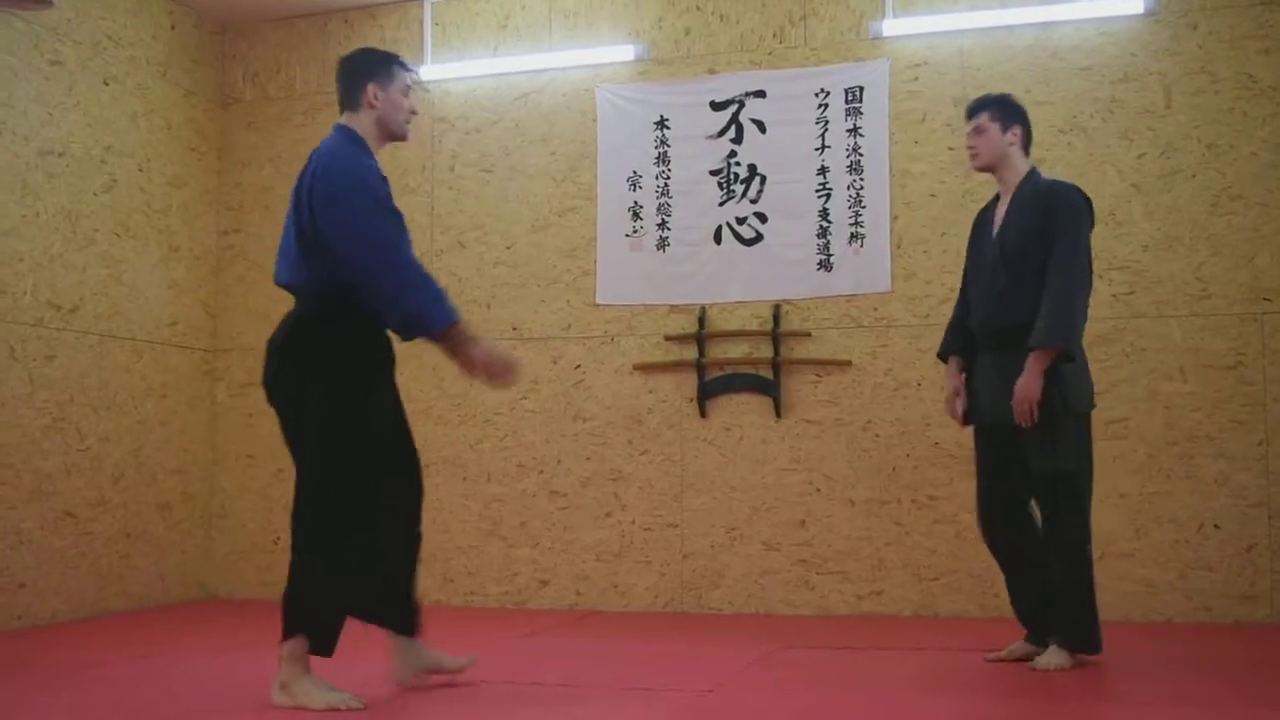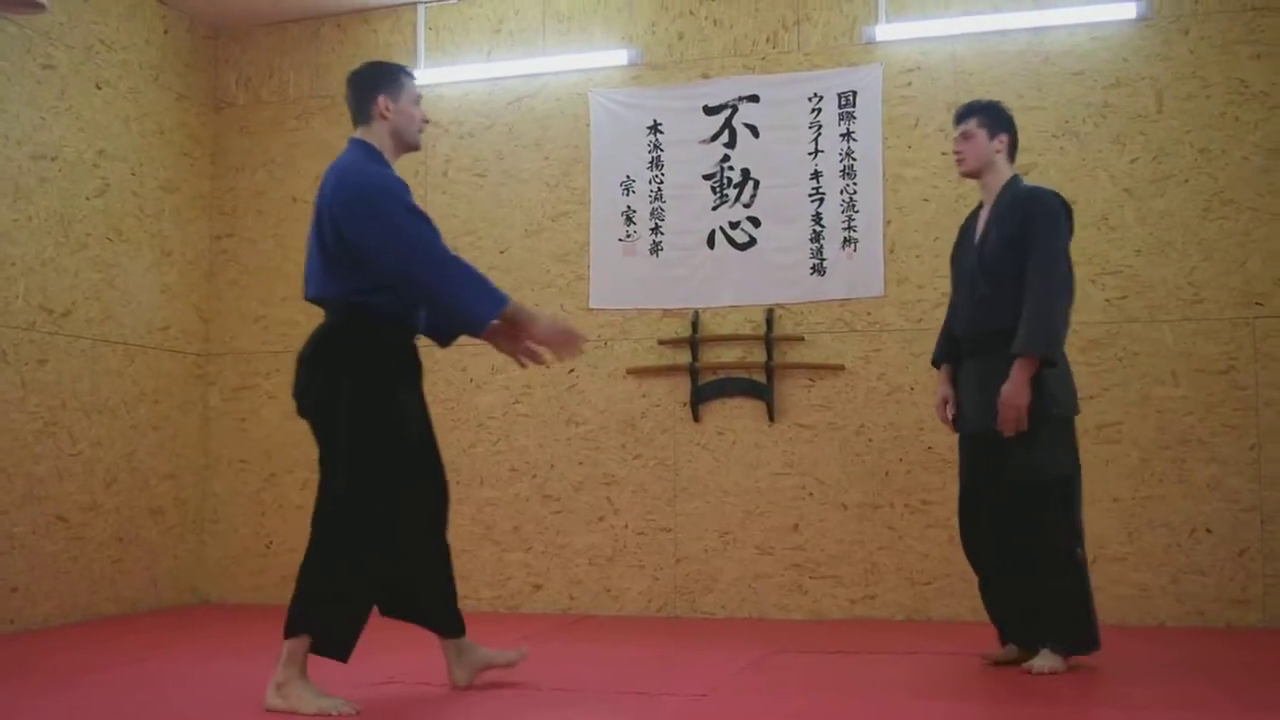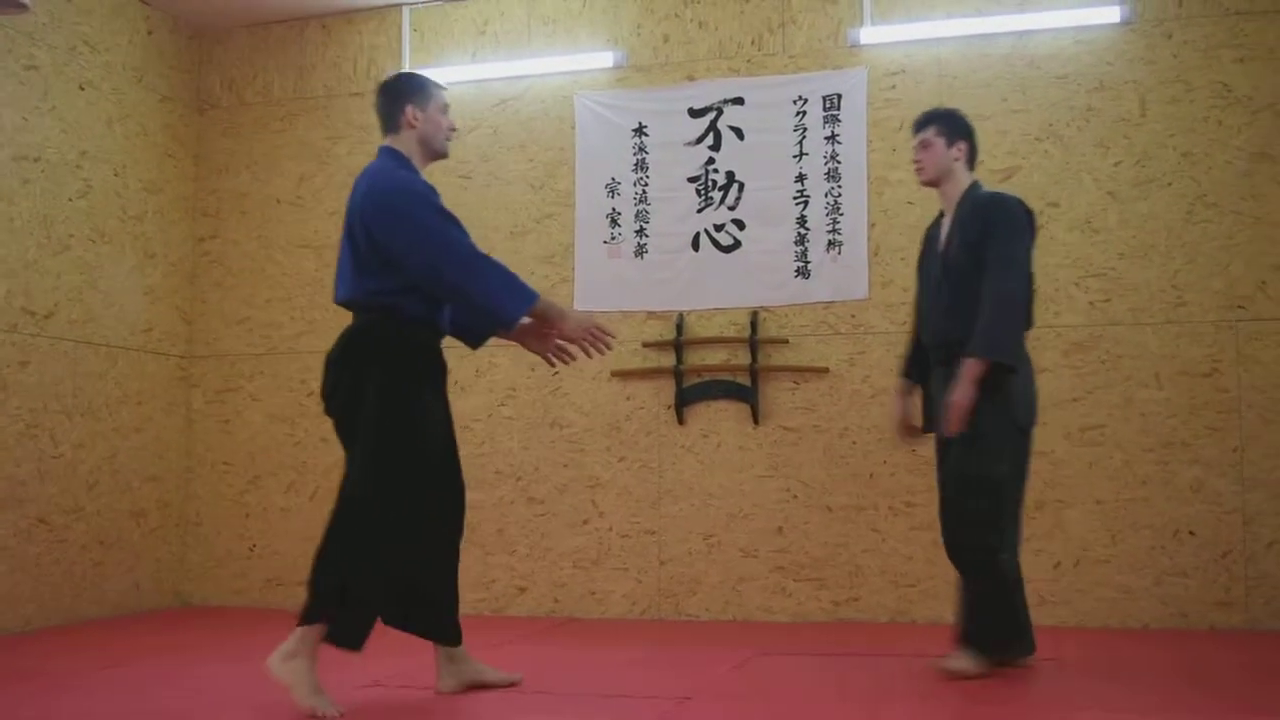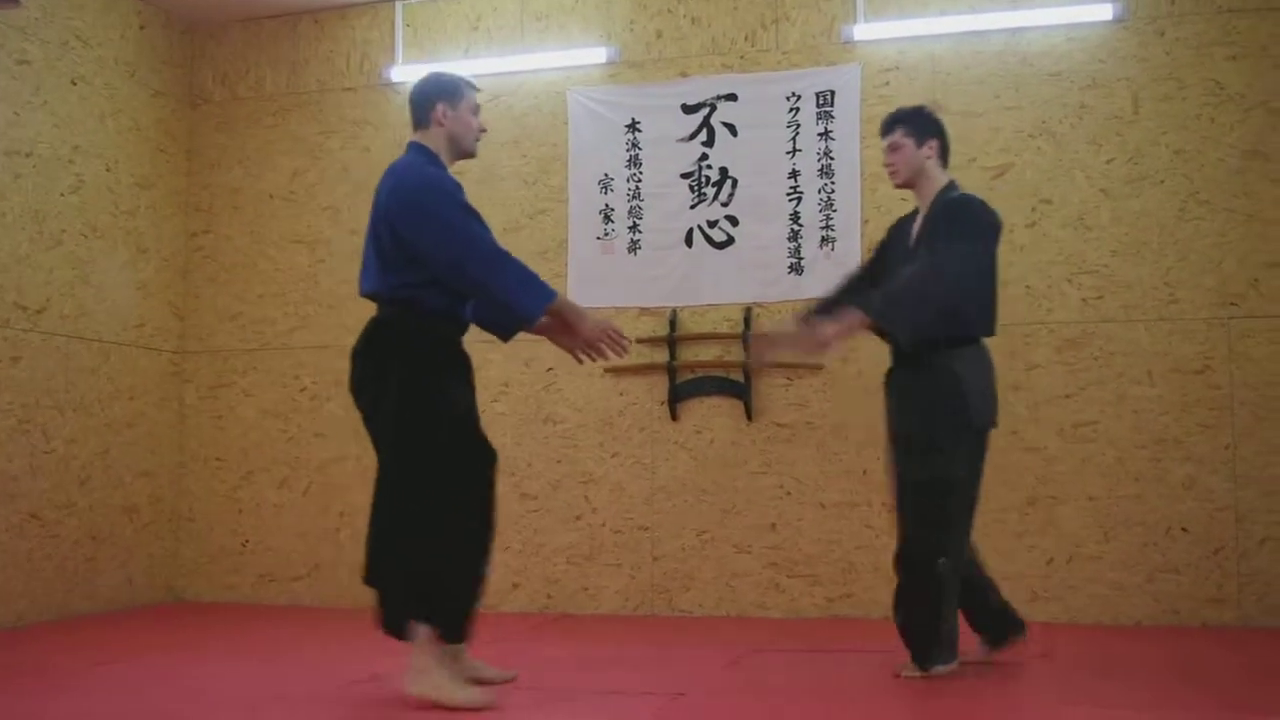
dt=0.2s
person 1, frame 1
left shoulder: (346, 166)
right shoulder: (343, 167)
left elbow: (377, 273)
right elbow: (390, 268)
left wrist: (448, 339)
right wrist: (468, 340)
left hip: (344, 353)
right hip: (327, 357)
left knee: (388, 498)
right knee: (338, 509)
left ankle: (410, 651)
right ankle: (294, 675)
person 1, frame 2
left shoulder: (368, 180)
right shoulder: (362, 181)
left elbow: (412, 280)
right elbow: (432, 266)
left wrist: (488, 330)
right wrist: (527, 317)
left hip: (375, 364)
right hip: (358, 367)
left knee: (416, 504)
right knee: (356, 514)
left ankle: (460, 652)
person 1, frame 3
left shoulder: (394, 185)
right shoulder: (396, 186)
left elbow: (440, 285)
right elbow: (462, 265)
left wrist: (517, 329)
right wrist: (553, 318)
left hip: (403, 363)
right hip: (384, 368)
left knee: (431, 509)
right knee: (383, 507)
left ankle: (451, 660)
right ankle: (299, 649)
person 1, frame 4
left shoulder: (420, 182)
right shoulder: (419, 183)
left elbow: (462, 280)
right elbow: (483, 264)
left wrist: (544, 327)
right wrist: (571, 314)
left hip: (418, 356)
right hip: (409, 359)
left knee: (430, 503)
right knee: (447, 500)
left ankle: (445, 655)
right ankle: (426, 663)
person 2, frame 1
left shoulder: (1058, 200)
right shoulder: (987, 217)
left elbow: (1067, 291)
left wrist: (1035, 368)
right wrist: (956, 368)
left hip: (1046, 379)
right hip: (991, 379)
left knee: (1061, 515)
right knee: (1000, 513)
left ankle: (1071, 637)
right ankle: (1040, 627)
person 2, frame 2
left shoulder: (1038, 206)
right shoulder: (972, 224)
left elbow: (1047, 298)
left wrist: (1019, 376)
right wrist: (946, 376)
left hip: (1028, 384)
right hip: (978, 383)
left knee: (1047, 516)
right knee: (982, 523)
left ankle: (1065, 638)
right ankle: (1020, 635)
person 2, frame 3
left shoulder: (1002, 215)
right shoulder: (937, 232)
left elbow: (1005, 304)
left wrist: (969, 376)
right wrist: (909, 388)
left hip: (994, 386)
right hip: (951, 389)
left knee: (978, 520)
right knee: (973, 521)
left ankle: (986, 643)
right ankle: (1009, 640)
person 2, frame 4
left shoulder: (970, 217)
right shoulder: (906, 228)
left elbow: (928, 283)
right elbow: (866, 284)
left wrist: (843, 323)
right wrist: (802, 326)
left hip: (950, 384)
right hip: (913, 383)
left knee: (929, 524)
right knee: (929, 521)
left ankle: (934, 649)
right ankle: (998, 623)
